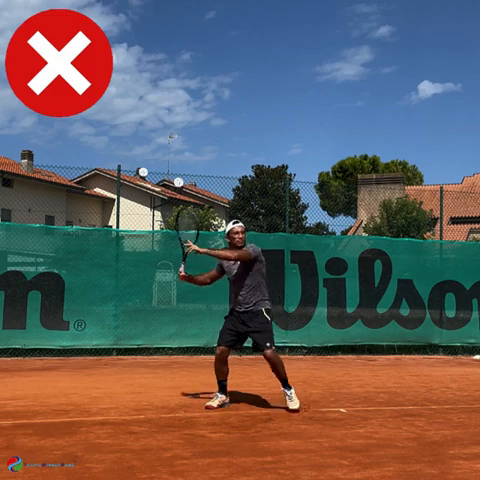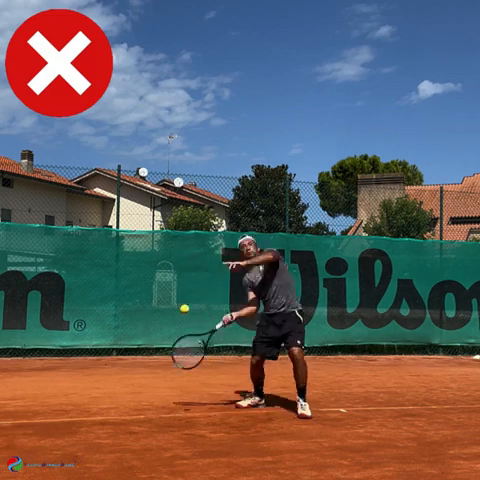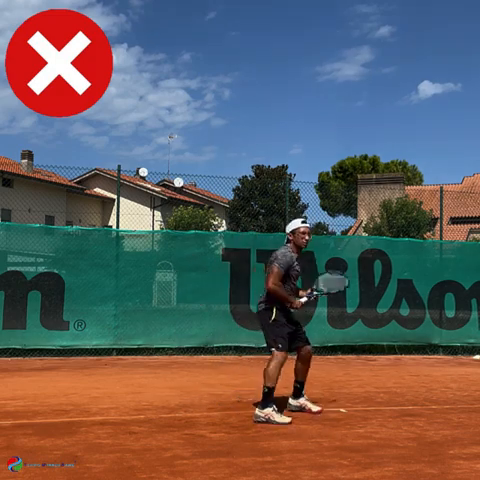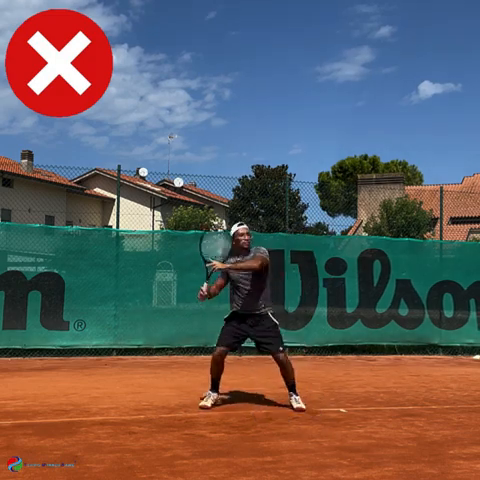
dt=1s
person 1, frame 1
left shoulder: (253, 250)
right shoulder: (224, 260)
left elbow: (234, 256)
right elbow: (208, 279)
left wrist: (202, 250)
right wrist: (187, 277)
left hip: (258, 312)
right hip: (235, 314)
left knee: (269, 353)
right knee: (220, 353)
left ankle: (288, 390)
right ankle: (222, 394)
person 1, frame 2
left shoulder: (270, 255)
right shoulder: (249, 278)
left elbow: (269, 257)
right elbow: (252, 307)
left wrist: (245, 263)
right wrist: (235, 315)
left hip: (291, 314)
right hip: (269, 319)
left knee: (296, 352)
right knee: (256, 360)
left ankle: (302, 401)
right ankle: (258, 396)
person 1, frame 3
left shoulder: (291, 256)
right shoulder: (285, 255)
right elbow: (271, 285)
left wrist: (300, 293)
right wrist: (292, 300)
left hip: (282, 312)
right hip: (272, 311)
left knee: (305, 351)
right knee: (280, 355)
left ankle: (297, 398)
right ankle: (265, 408)
person 1, frame 4
left shoulder: (260, 252)
right shoulder: (228, 263)
left elbow: (256, 264)
right elbow: (217, 287)
left wrist: (225, 266)
right wrist: (206, 293)
left hip: (262, 316)
right hip: (238, 317)
left knee: (281, 357)
right knee: (218, 353)
left ankle: (293, 395)
right ankle: (213, 393)
